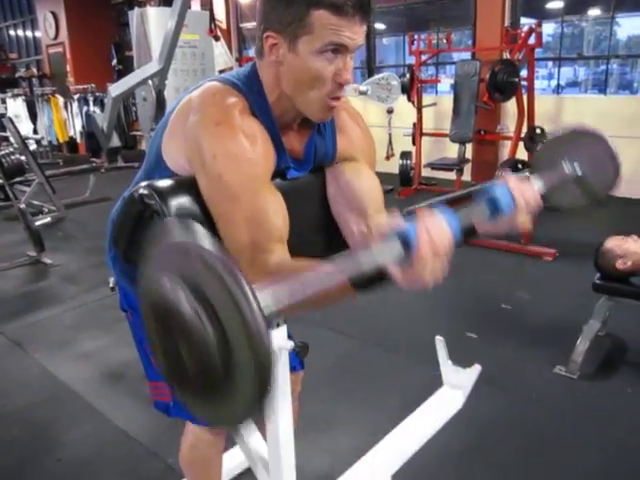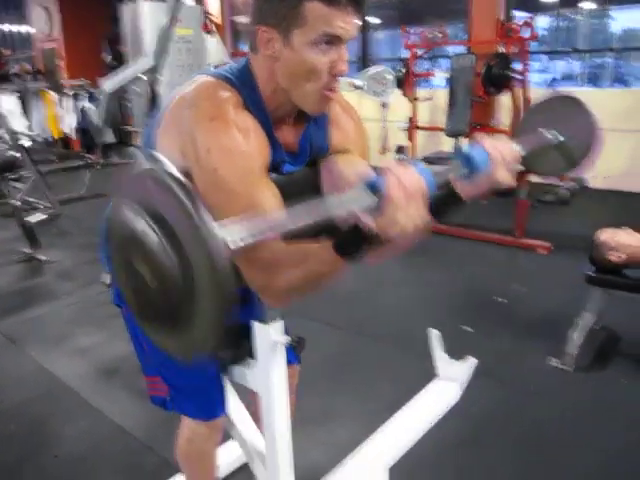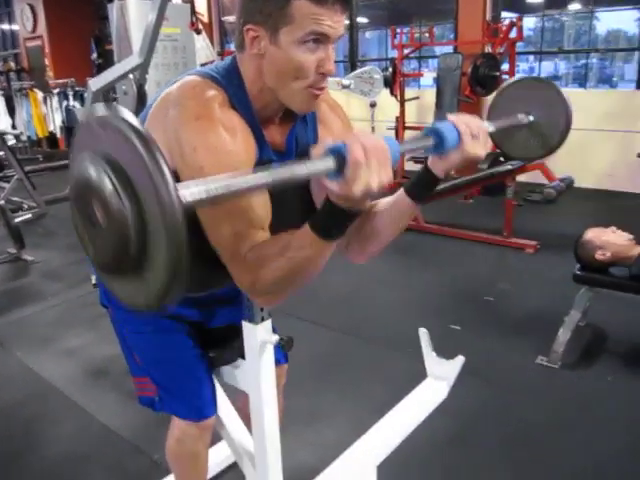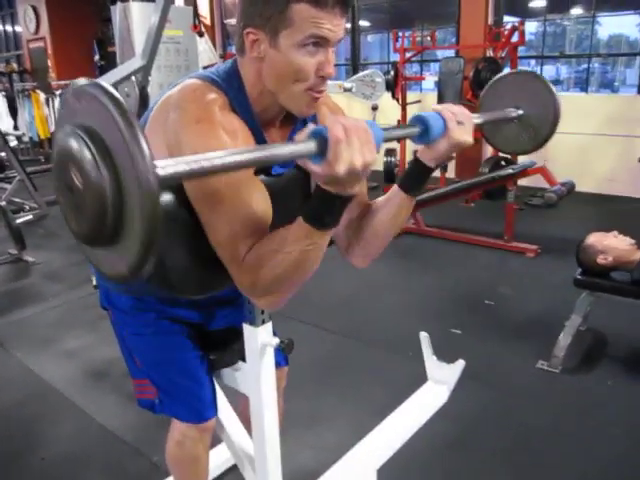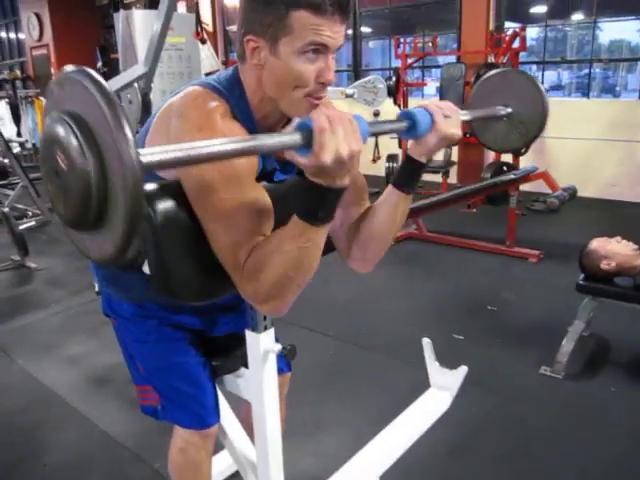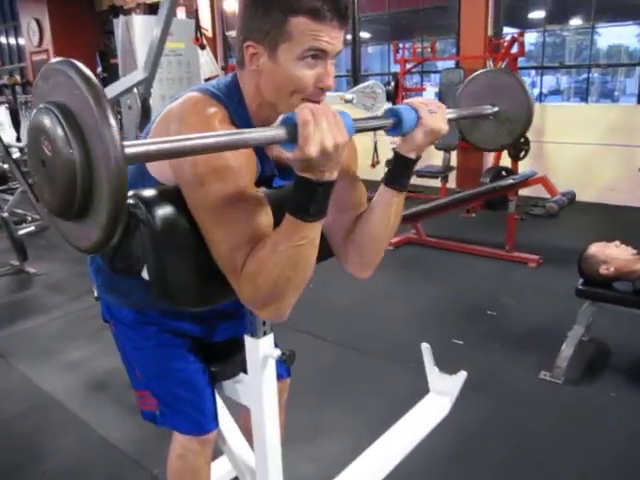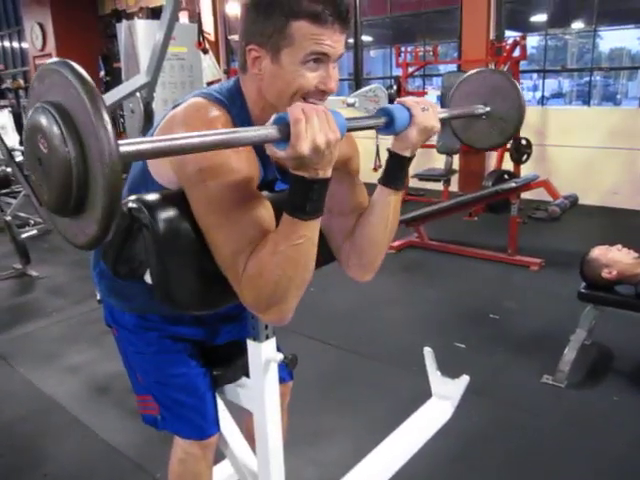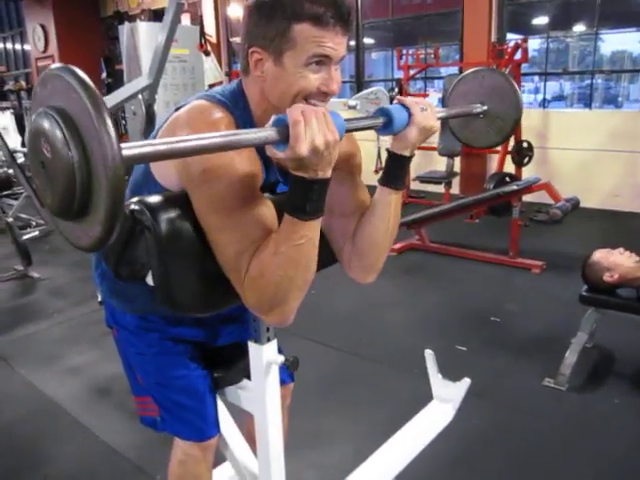
dt=0.1s
person 1, frame 1
left shoulder: (341, 124)
right shoulder: (226, 125)
left elbow: (369, 239)
right elbow: (271, 277)
right wrist: (384, 266)
left hip: (240, 270)
left knee: (284, 373)
person 1, frame 2
left shoulder: (335, 118)
right shoulder: (219, 119)
left elbow: (365, 231)
right elbow: (270, 275)
left wrist: (457, 192)
right wrist: (365, 231)
left hip: (230, 264)
left knee: (279, 368)
right knee: (206, 411)
person 1, frame 3
left shoulder: (322, 117)
right shoulder: (204, 117)
left elbow: (357, 244)
right elbow: (261, 283)
left wrist: (431, 175)
right wrist: (341, 208)
left hip: (221, 267)
left knee: (268, 369)
right knee: (195, 412)
person 1, frame 4
left shoulder: (321, 117)
right shoulder: (206, 120)
left elbow: (356, 246)
right elbow: (262, 284)
left wrist: (423, 167)
right wrist: (332, 194)
left hip: (221, 271)
right hip: (145, 279)
left knee: (268, 372)
right knee: (196, 415)
person 1, frame 5
left shoulder: (323, 123)
right shoulder: (206, 125)
left elbow: (360, 255)
right elbow: (269, 295)
left wrist: (416, 162)
right wrist: (325, 188)
left hip: (225, 276)
right hip: (146, 288)
left knee: (270, 378)
right knee: (198, 422)
person 1, frame 6
left shoulder: (319, 125)
right shoulder: (206, 131)
left elbow: (358, 259)
right elbow: (268, 300)
left wrist: (406, 160)
right wrist: (315, 184)
left hip: (222, 281)
right hip: (145, 294)
left knee: (270, 383)
right knee: (197, 427)
person 1, frame 7
left shoulder: (322, 132)
right shoulder: (208, 133)
left elbow: (360, 264)
right elbow: (273, 305)
left wrist: (400, 158)
right wrist: (310, 180)
left hip: (224, 286)
right hip: (148, 297)
left knee: (272, 387)
right knee: (198, 432)
person 1, frame 8
left shoulder: (325, 133)
right shoulder: (212, 136)
left elbow: (362, 265)
right elbow: (275, 306)
left wrist: (400, 157)
right wrist: (310, 181)
left hip: (225, 288)
right hip: (150, 299)
left knee: (273, 389)
right knee: (199, 434)
